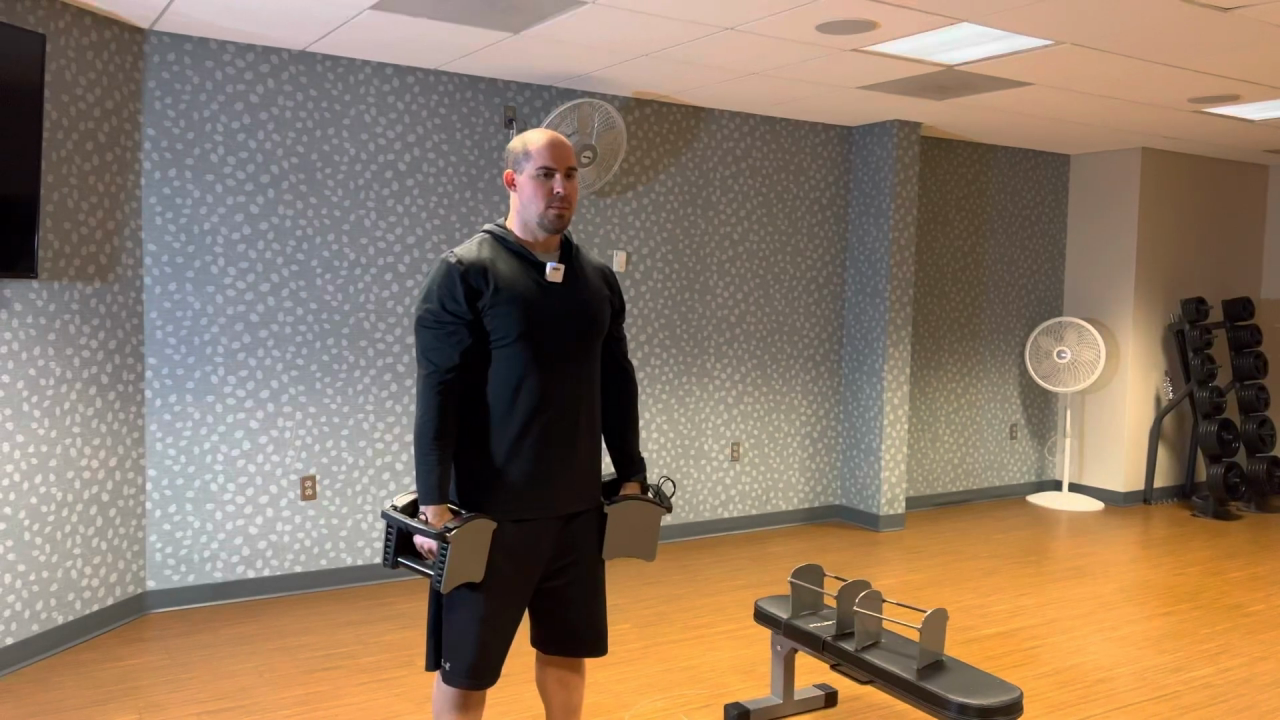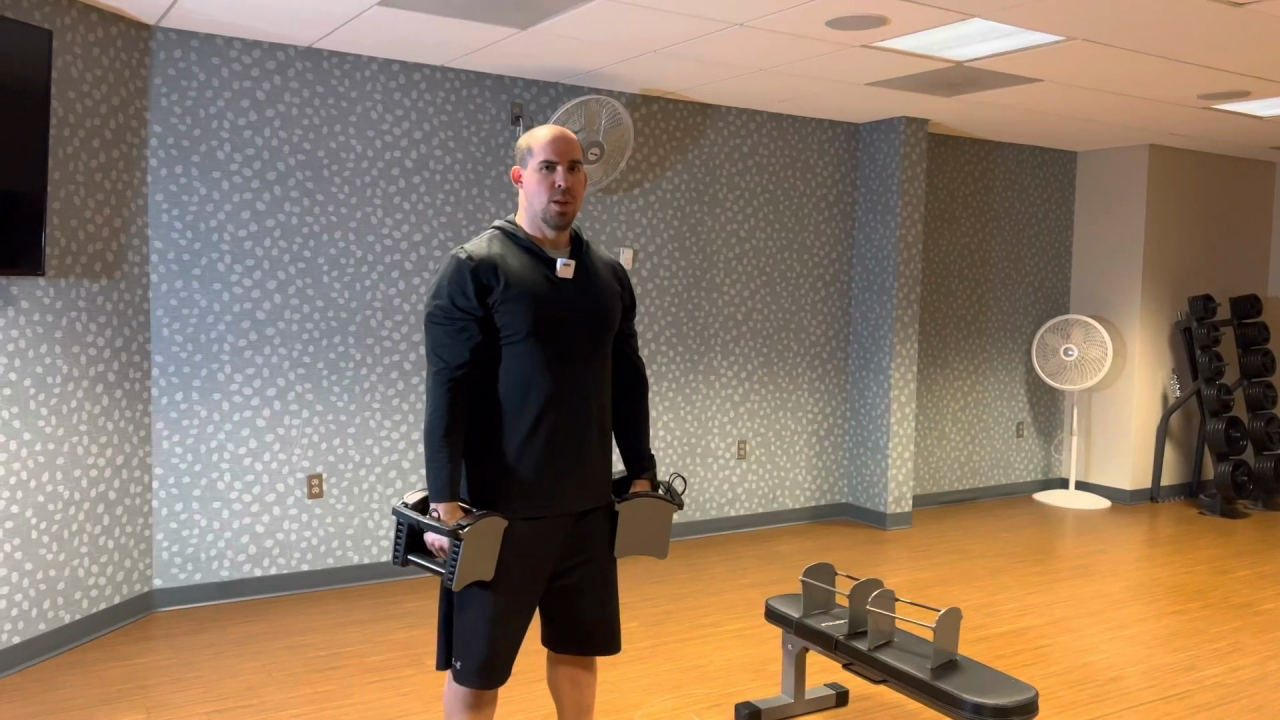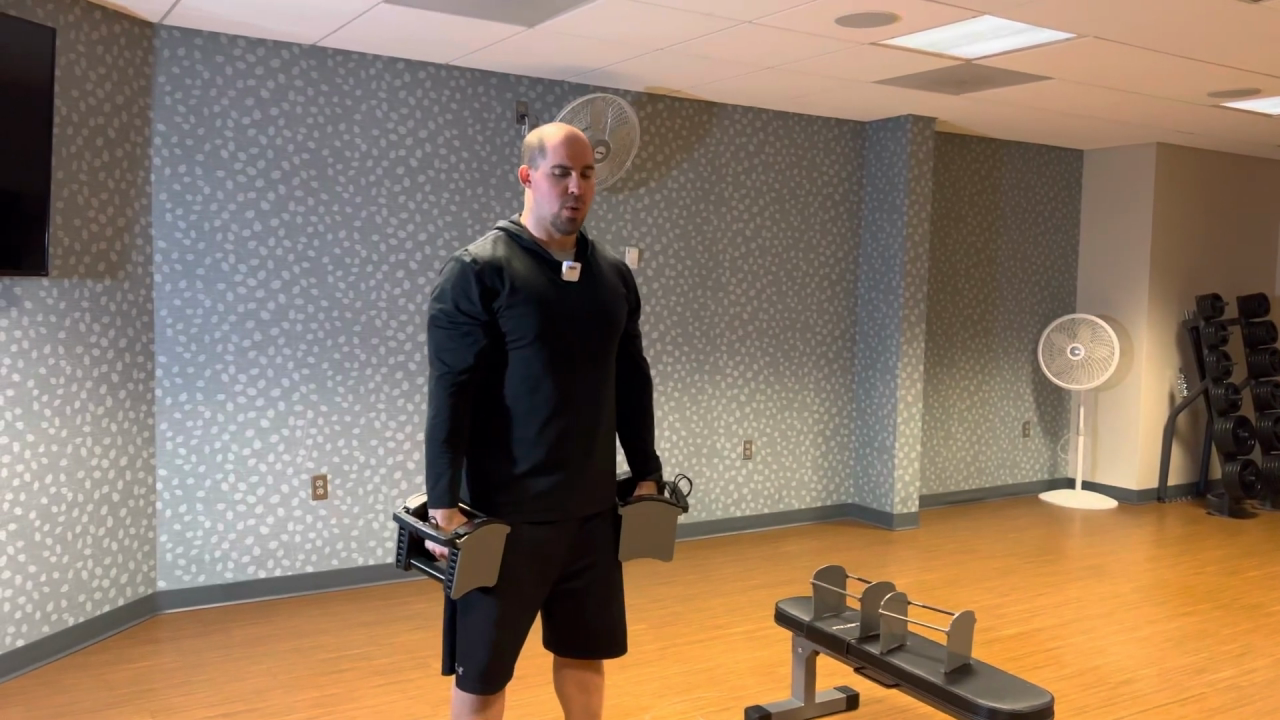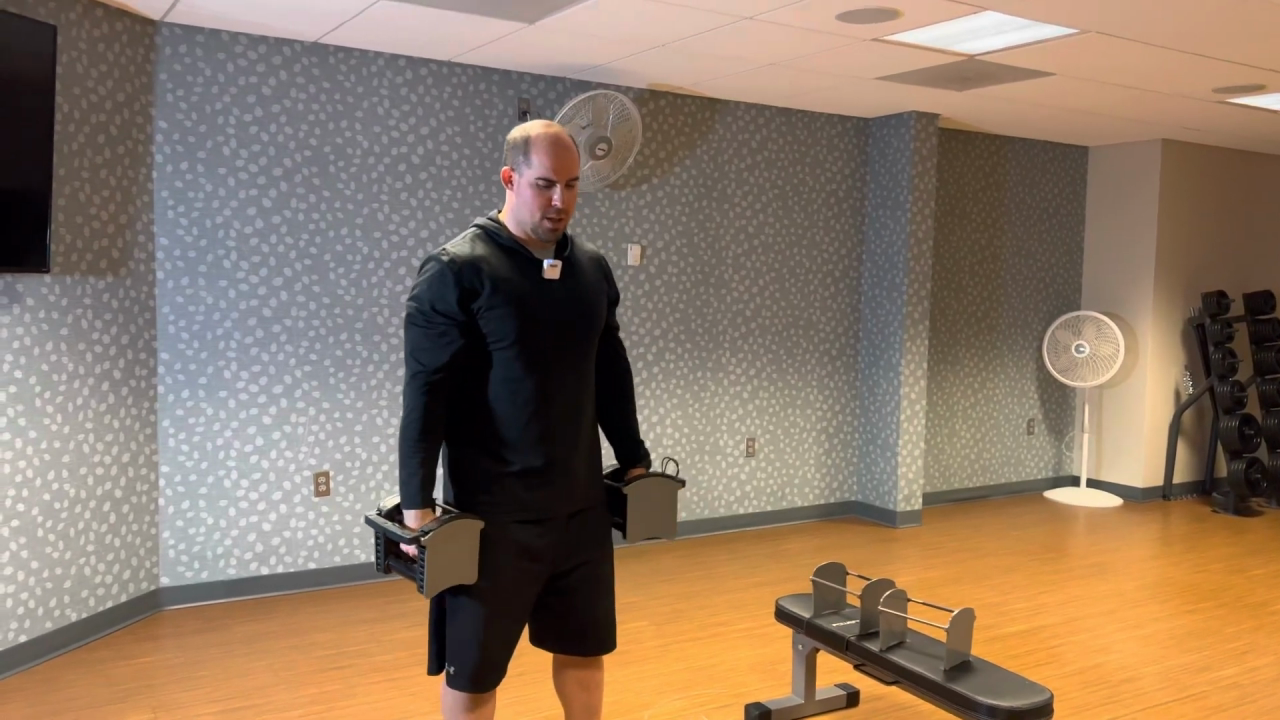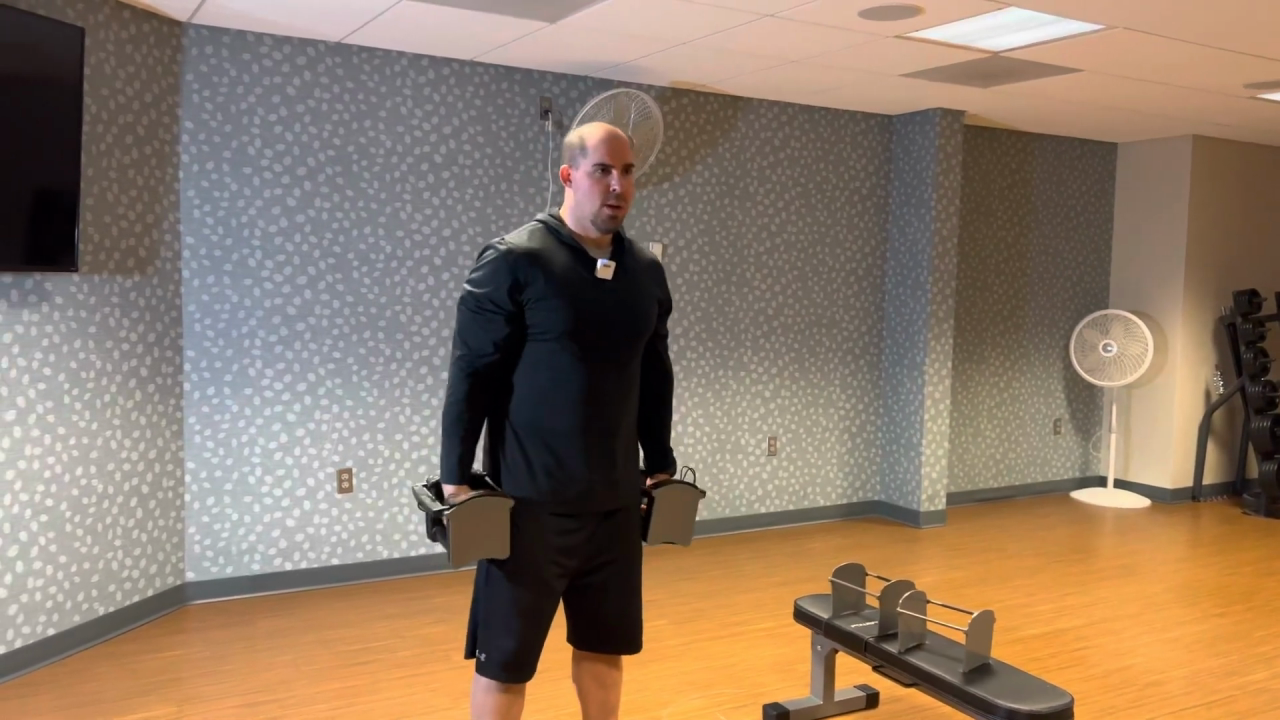
dt=0.7s
person 1, frame 1
left shoulder: (598, 279)
right shoulder: (465, 272)
left elbow: (617, 385)
right elbow: (438, 393)
left wrist: (631, 475)
right wrist: (433, 502)
left hip: (577, 508)
right hip: (490, 512)
left knee: (567, 650)
right knee: (466, 665)
person 1, frame 2
left shoulder: (608, 274)
right shoulder: (474, 268)
left elbow: (628, 380)
right elbow: (448, 389)
left wrist: (641, 472)
right wrist: (445, 500)
left hip: (588, 504)
right hip: (500, 507)
left knee: (579, 647)
right knee: (478, 664)
person 1, frame 3
left shoulder: (614, 275)
right shoulder: (478, 271)
left elbow: (633, 382)
right elbow: (450, 395)
left wrist: (646, 474)
right wrist: (444, 504)
left hip: (593, 509)
right hip: (505, 513)
left knee: (585, 652)
right knee: (483, 668)
person 1, frame 4
left shoulder: (592, 269)
right shoulder: (457, 271)
left elbow: (612, 374)
right elbow: (426, 394)
left wrist: (634, 460)
right wrist: (416, 504)
left hip: (581, 502)
right hip: (491, 512)
left knee: (585, 646)
right knee: (473, 668)
person 1, frame 5
left shoulder: (647, 272)
right shoulder: (513, 261)
right elbow: (471, 375)
left wrist: (660, 463)
right wrist: (455, 475)
left hip: (615, 498)
right hip: (531, 499)
left knee: (605, 644)
right knee: (505, 655)
